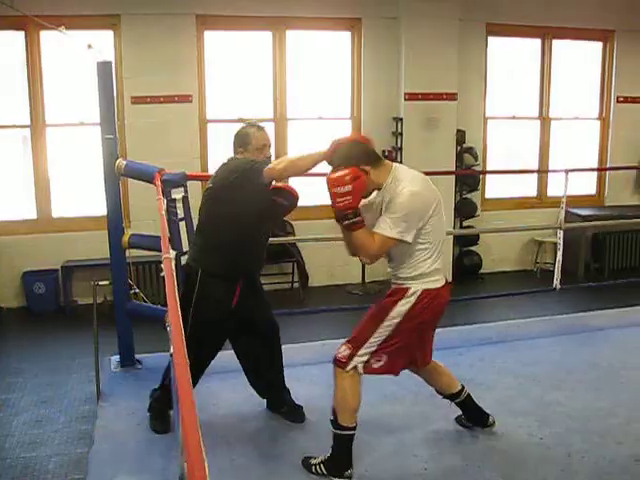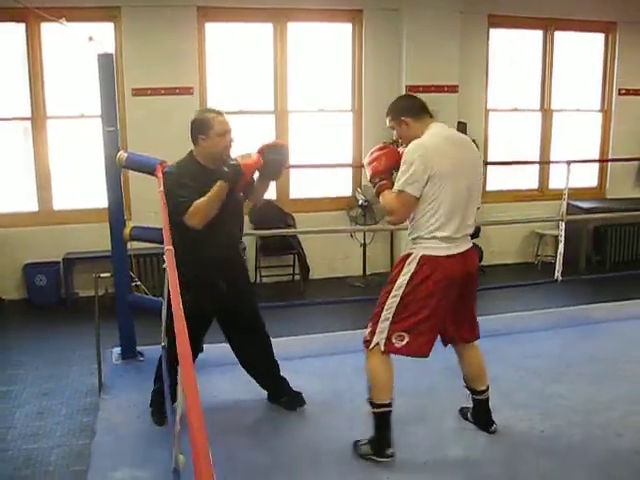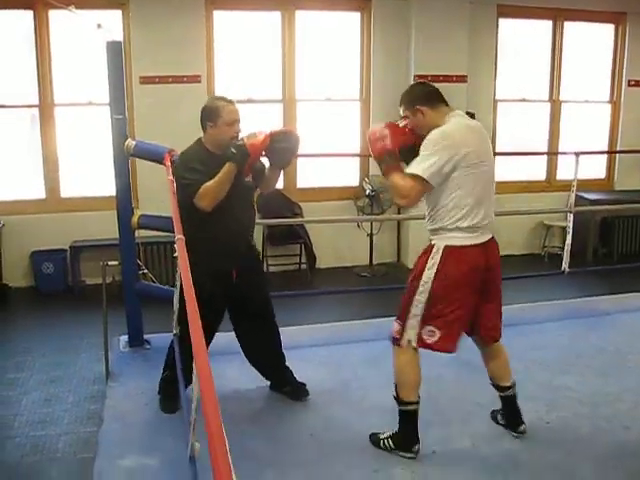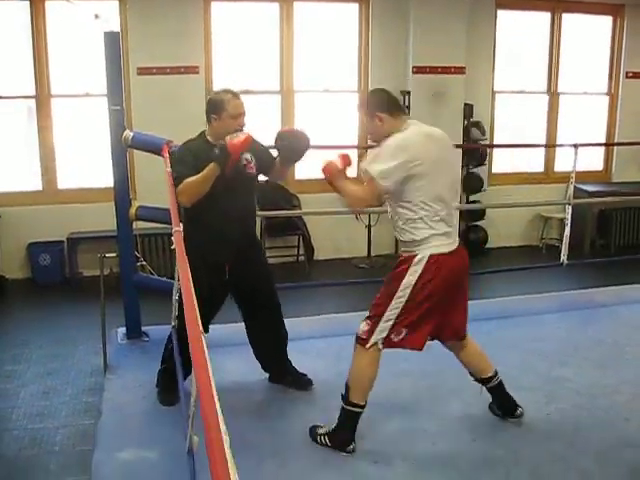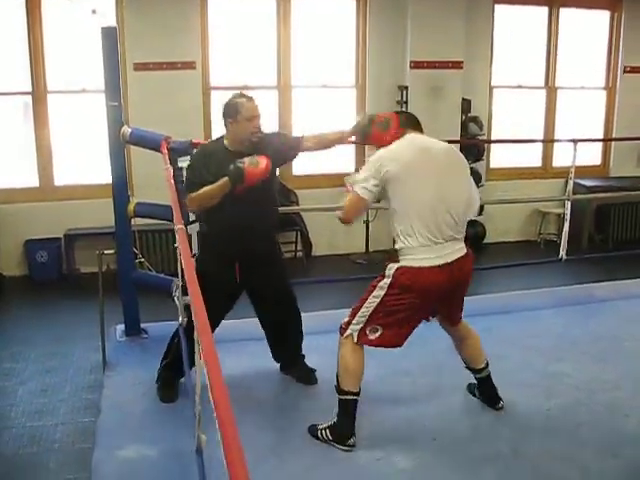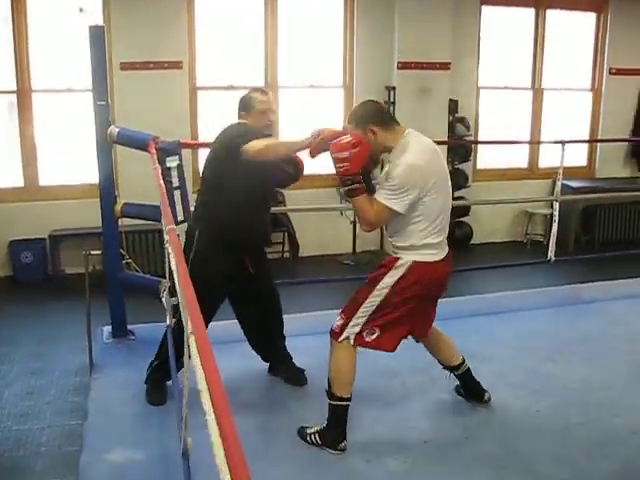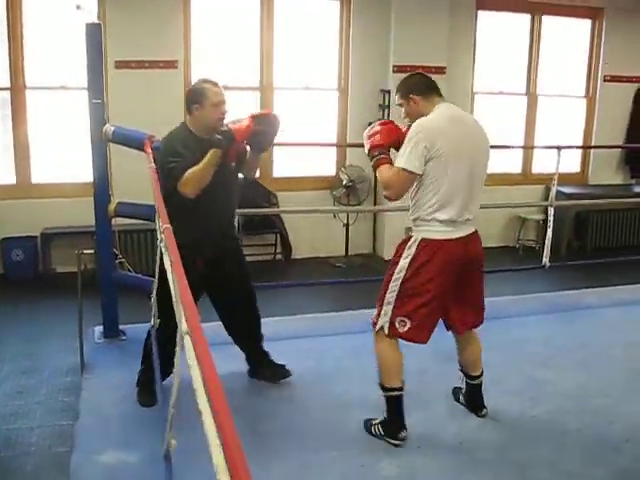
dt=0.4s
person 1, frame 1
left shoulder: (410, 193)
right shoulder: (385, 187)
left elbow: (370, 252)
right elbow: (354, 245)
left wrist: (347, 211)
right wrist: (348, 210)
left hip: (419, 294)
right hip: (419, 290)
left knee: (347, 363)
right knee: (417, 361)
right ankle: (476, 414)
person 1, frame 2
left shoulder: (420, 151)
right shoulder: (467, 146)
left elbow: (398, 213)
left wrist: (381, 180)
left hip: (429, 262)
right hip: (465, 256)
left knee: (378, 343)
right knee: (465, 339)
left ankle: (381, 440)
right ankle: (483, 414)
person 1, frame 3
left shoulder: (444, 137)
right shoulder: (476, 130)
left elbow: (406, 194)
left wrist: (387, 160)
left hip: (451, 253)
right hip: (484, 247)
left knee: (406, 340)
right knee: (488, 336)
left ankle: (407, 436)
right ankle: (512, 414)
person 1, frame 4
left shoulder: (402, 147)
right shoulder: (437, 140)
left elbow: (360, 200)
left wrist: (337, 177)
left hip: (428, 260)
right hip: (453, 255)
left knee: (369, 339)
right knee: (455, 338)
left ankle: (344, 431)
right ankle: (506, 403)
person 1, frame 5
left shoulder: (386, 157)
right shoulder: (455, 155)
left elbow: (348, 215)
right elbow: (471, 207)
left wrist: (361, 185)
left hip: (417, 271)
right hip: (458, 262)
left knee: (352, 334)
right knee: (454, 323)
left ankle: (343, 428)
right ankle: (489, 391)
person 1, frame 6
left shoulder: (412, 163)
right shoulder: (407, 146)
left elbow: (370, 220)
right elbow: (376, 206)
left wrist: (349, 179)
right wrist: (356, 177)
left hip: (415, 265)
right hip: (432, 261)
left knee: (344, 334)
right knee: (422, 329)
left ankle: (334, 432)
right ankle: (473, 387)
person 1, frame 7
left shoulder: (424, 129)
right shoulder: (475, 128)
left elbow: (393, 189)
left wrist: (378, 153)
left hip: (430, 245)
right hip: (468, 241)
left knee: (385, 328)
right knee: (464, 325)
left ankle: (395, 422)
right ankle: (474, 396)
person 2, frame 1
left shoulder: (253, 183)
right shoulder: (235, 172)
right elbow: (280, 169)
left wrist: (277, 209)
right wrist: (327, 153)
left hip: (243, 278)
right hip: (210, 279)
left knee: (266, 335)
right knee: (194, 348)
left ankle: (278, 398)
right ankle: (160, 405)
person 2, frame 2
left shoulder: (228, 165)
right shoulder: (181, 174)
left elbow: (251, 198)
right elbow: (195, 219)
left wrist: (265, 176)
right wrist: (226, 181)
left hip: (230, 269)
right hip: (193, 274)
left knee: (251, 330)
left ankle: (276, 388)
right ankle: (161, 399)
person 2, frame 3
left shoulder: (239, 150)
right shoulder: (190, 160)
left elbow: (265, 186)
right elbow: (205, 200)
left wrist: (277, 163)
right wrist: (234, 162)
left hip: (243, 255)
right hip: (205, 262)
left knee: (260, 319)
right knee: (194, 329)
left ankle: (280, 377)
right ankle: (170, 387)
person 2, frame 4
left shoulder: (247, 146)
right shoulder: (190, 151)
left elbow: (275, 173)
right elbow: (185, 197)
left wrist: (287, 156)
right wrist: (218, 162)
left hip: (245, 248)
right hip: (204, 254)
left knee: (266, 310)
left ankle: (280, 369)
right ankle: (168, 379)
person 2, frame 5
left shoulder: (268, 144)
right shoulder: (207, 155)
left elbow: (308, 142)
right elbow: (192, 203)
left wrist: (352, 132)
right wrist: (230, 178)
left hip: (262, 249)
right hip: (219, 254)
left knee: (284, 309)
left ankle: (292, 362)
right ankle: (169, 375)
person 2, frame 6
left shoulder: (266, 160)
right shoulder: (237, 135)
right elbow: (256, 150)
left wrist: (282, 177)
right wrist: (308, 142)
left hip: (247, 244)
right hip: (211, 243)
left knee: (265, 304)
left ankle: (280, 361)
right ankle: (158, 375)
person 2, frame 7
left shoulder: (223, 135)
right shoulder: (175, 144)
left elbow: (247, 173)
right elbow: (188, 187)
left wrist: (257, 147)
right wrist: (218, 149)
left hip: (223, 241)
right hip: (185, 246)
left knee: (242, 304)
right knee: (171, 315)
left ankle: (259, 362)
right ankle: (149, 379)
